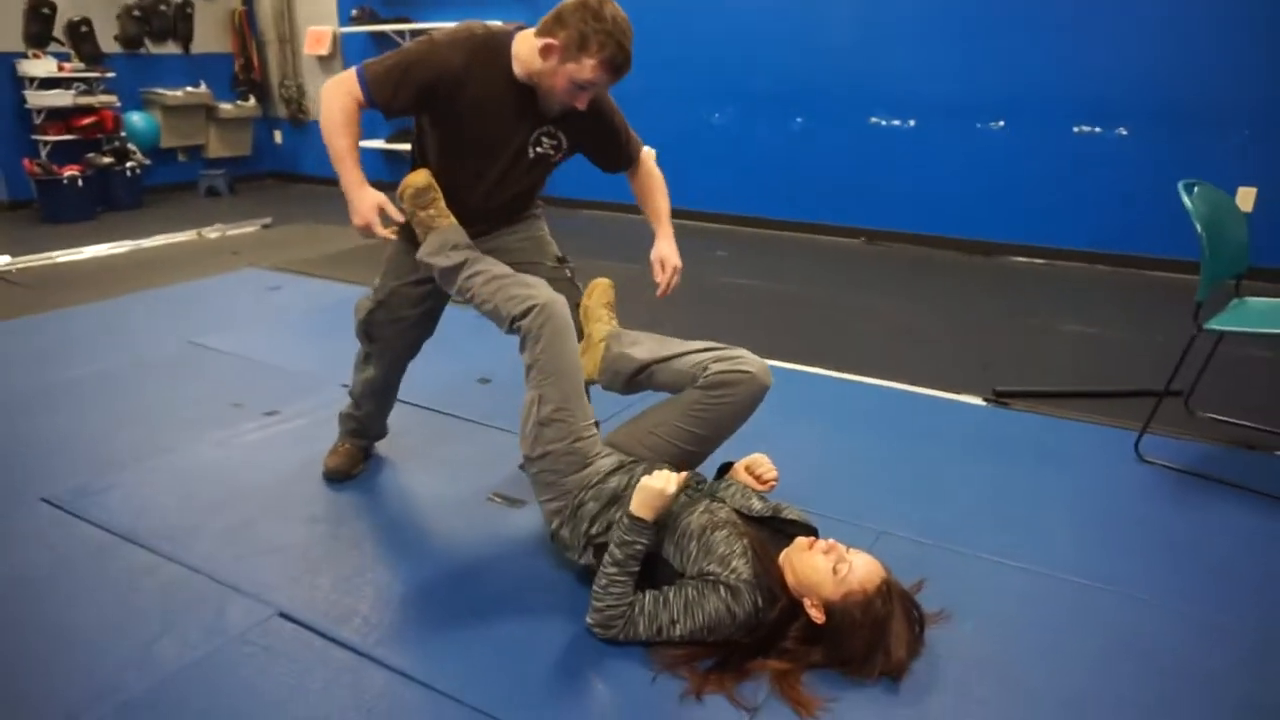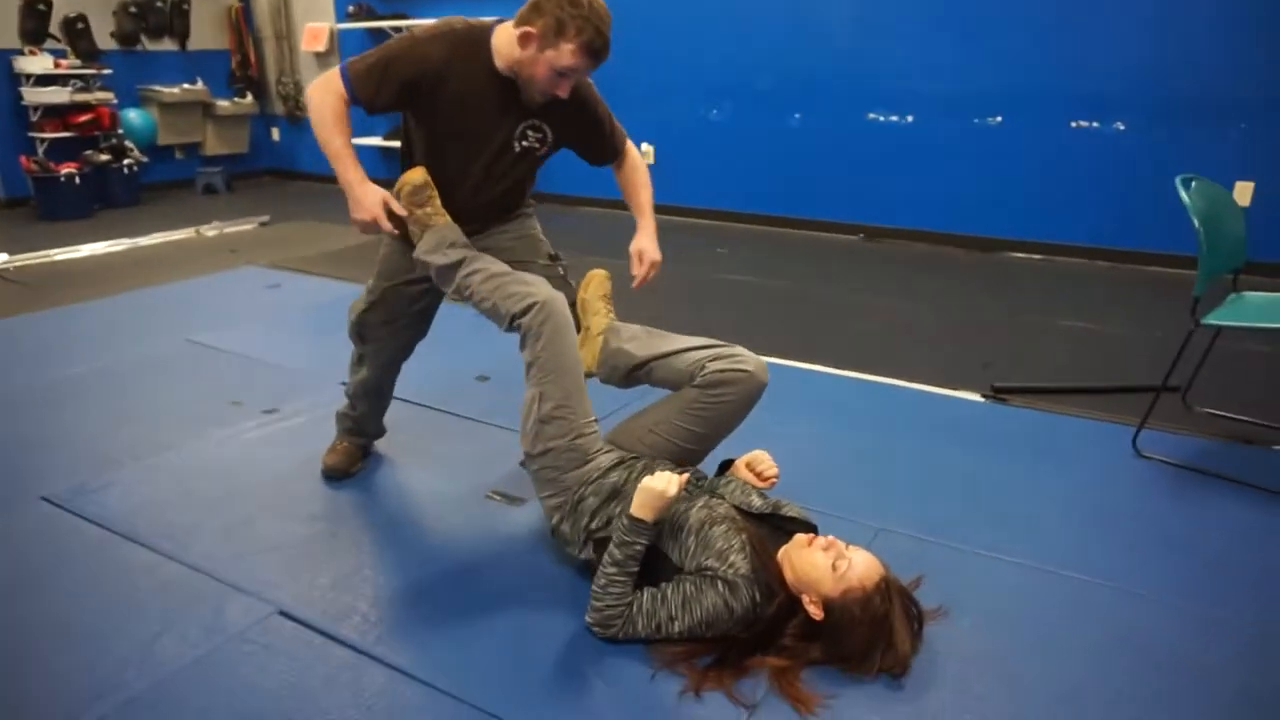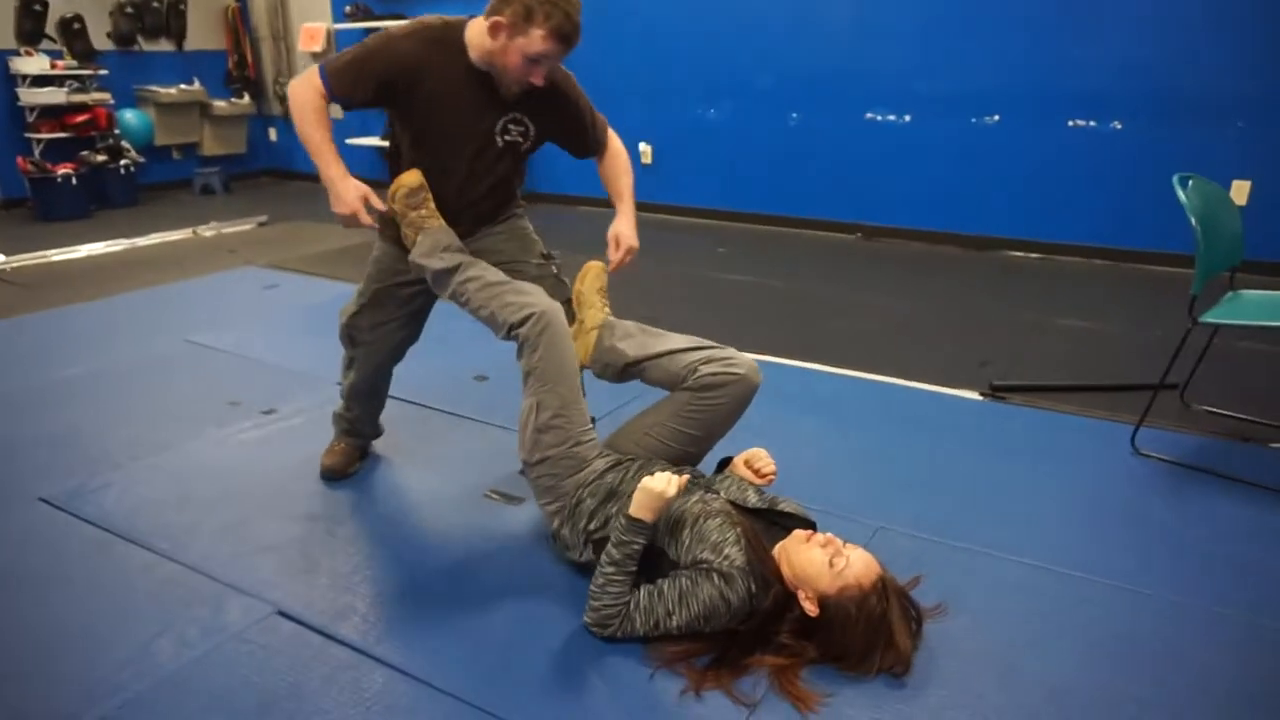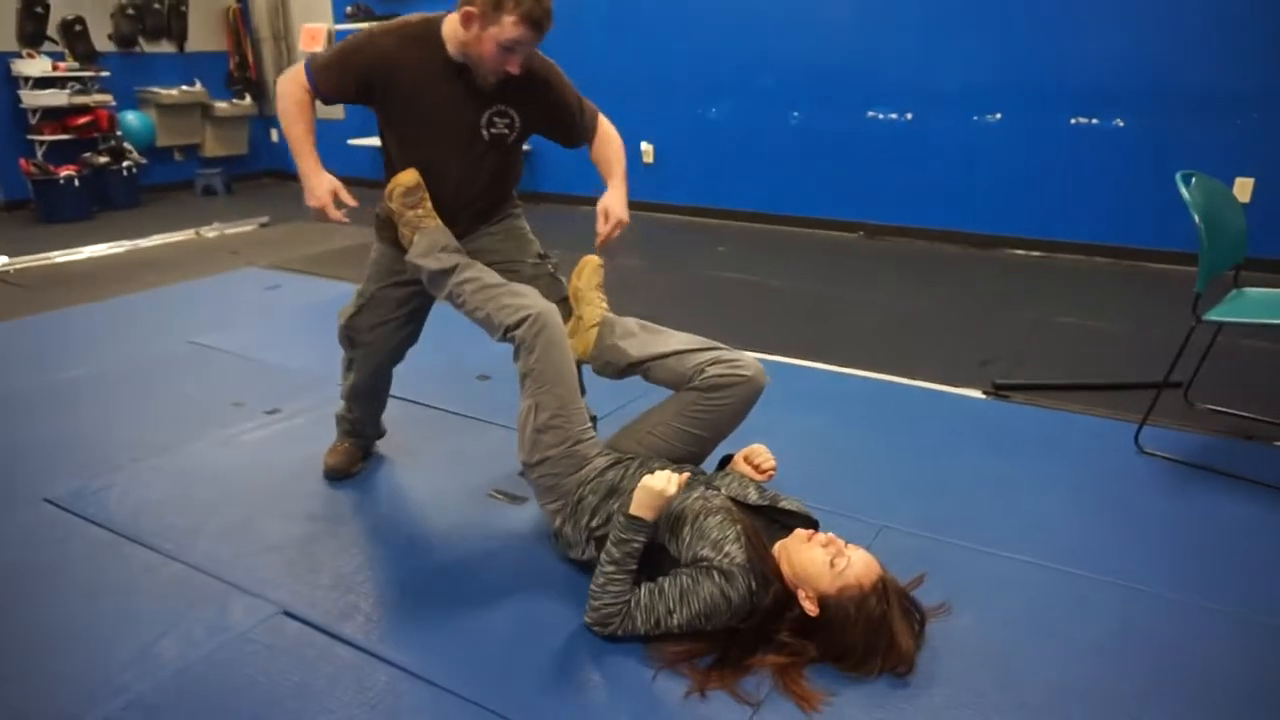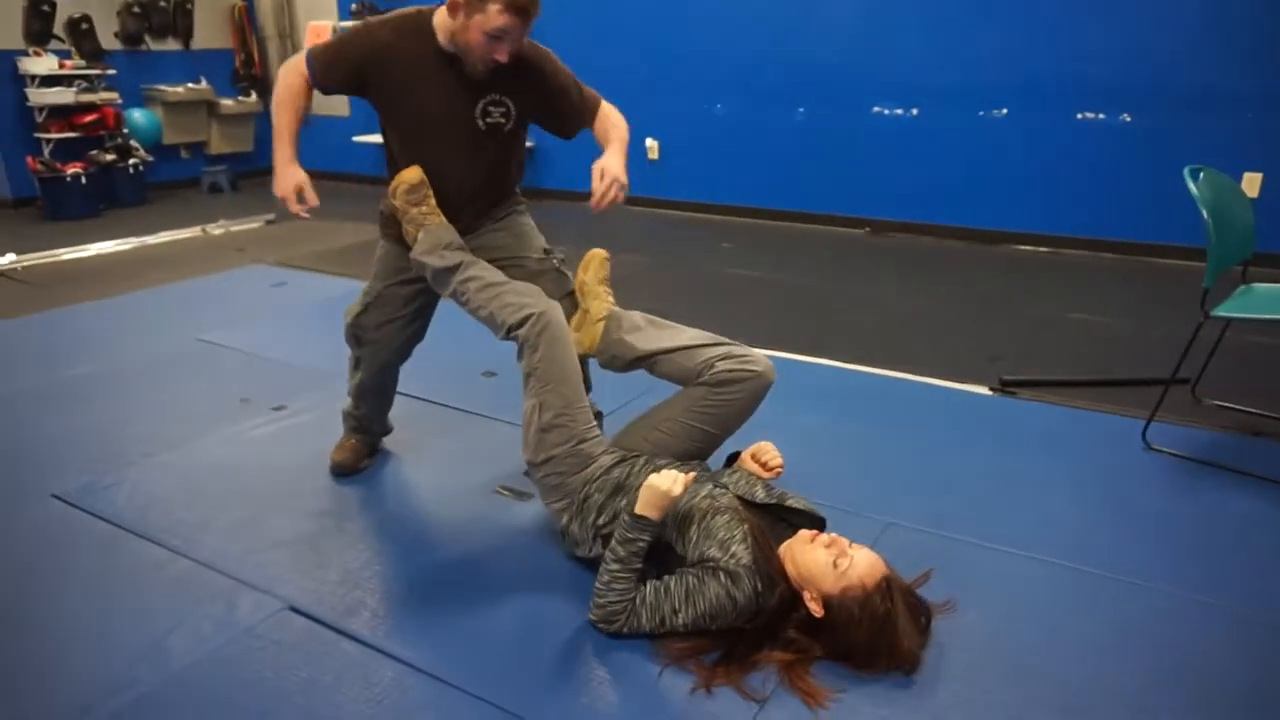
dt=0.1s
person 1, frame 1
left shoulder: (736, 600)
right shoulder: (790, 529)
left elbow: (609, 619)
left wrist: (639, 519)
right wrist: (734, 476)
left hip: (584, 499)
right hip: (628, 471)
left knee: (544, 308)
right knee: (745, 375)
left ankle: (443, 241)
right ankle: (607, 352)
person 1, frame 2
left shoulder: (736, 596)
right shoulder: (789, 528)
left elbow: (609, 618)
left wrist: (641, 518)
right wrist: (737, 474)
left hip: (584, 494)
right hip: (634, 466)
left knee: (544, 306)
right knee: (741, 372)
left ankle: (439, 241)
right ankle: (603, 344)
person 1, frame 3
left shoulder: (731, 589)
right shoulder: (788, 525)
left elbow: (606, 616)
left wrist: (638, 519)
right wrist: (734, 471)
left hip: (583, 497)
right hip: (634, 468)
left knee: (541, 315)
right knee: (733, 374)
left ankle: (433, 243)
right ankle: (598, 338)
person 1, frame 4
left shoulder: (732, 588)
right shoulder: (791, 525)
left elbow: (607, 615)
left wrist: (639, 516)
right wrist: (736, 466)
left hip: (585, 498)
right hip: (628, 468)
left knee: (537, 319)
right knee: (738, 375)
left ankle: (429, 243)
right ankle: (595, 332)
person 1, frame 5
left shoulder: (737, 588)
right shoulder: (798, 521)
left elbow: (612, 612)
left wrist: (643, 516)
right wrist: (744, 464)
left hip: (590, 495)
right hip: (635, 464)
left knee: (539, 317)
right knee: (747, 371)
left ankle: (433, 238)
right ankle: (603, 325)
person 2, frame 1
left shoulder: (588, 105)
right shoulder: (455, 56)
left elbow: (639, 165)
right elbow: (340, 92)
left wrist: (664, 235)
right wrist: (356, 188)
left hip: (511, 225)
right knee: (385, 335)
right ankle: (357, 433)
person 2, frame 2
left shoulder: (572, 94)
right shoulder: (436, 51)
left elbow: (625, 156)
right elbow: (326, 91)
left wrist: (645, 228)
right wrist: (355, 184)
left hip: (502, 224)
right knee: (378, 335)
right ankle: (355, 432)
person 2, frame 3
left shoulder: (552, 88)
right shoulder: (413, 49)
left elbow: (607, 145)
right elbow: (306, 87)
left wrist: (624, 214)
right wrist: (335, 178)
left hip: (494, 224)
right knee: (369, 338)
right ankle: (353, 433)
person 2, frame 4
left shoulder: (535, 76)
right shoulder: (393, 48)
left elbow: (598, 131)
right elbow: (295, 86)
left wrist: (616, 189)
right wrist: (312, 172)
left hip: (491, 224)
right knee: (368, 341)
right ankle: (356, 434)
person 2, frame 5
left shoulder: (529, 65)
right shoulder: (388, 40)
left elbow: (604, 115)
right elbow: (296, 72)
left wrist: (614, 155)
right wrist: (286, 162)
left hip: (495, 219)
right knee: (375, 340)
right ankle: (363, 431)
